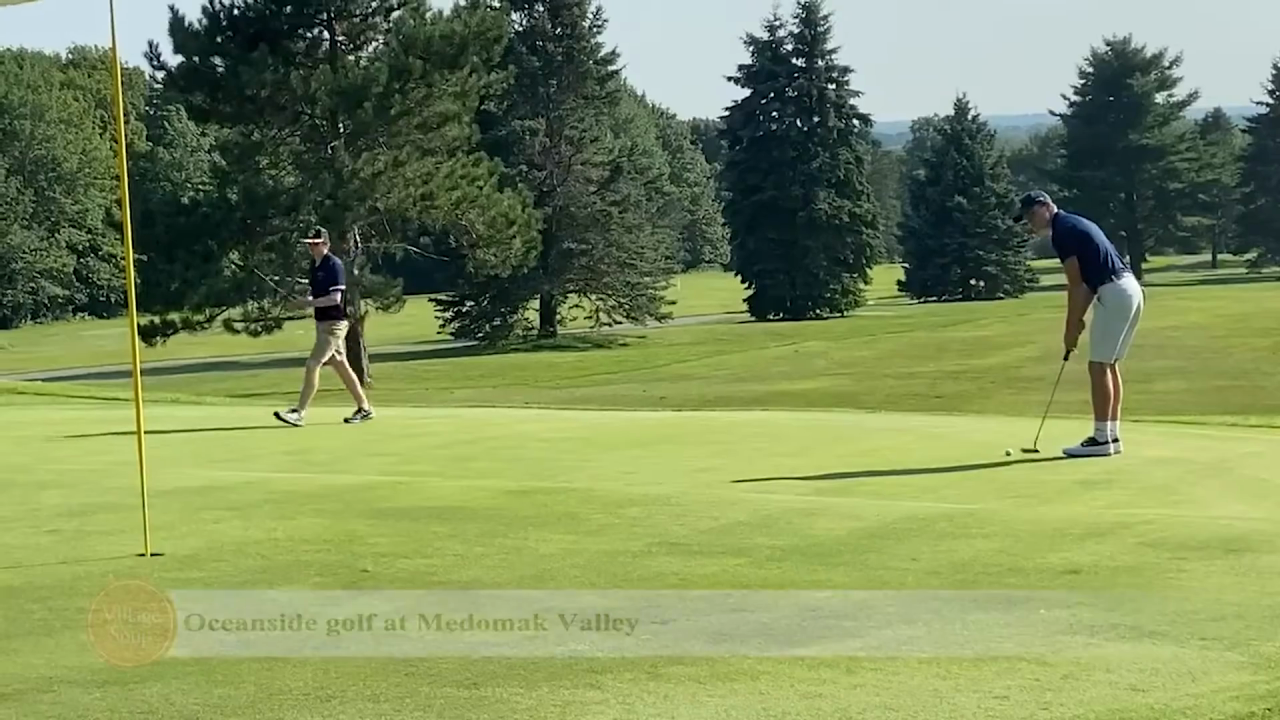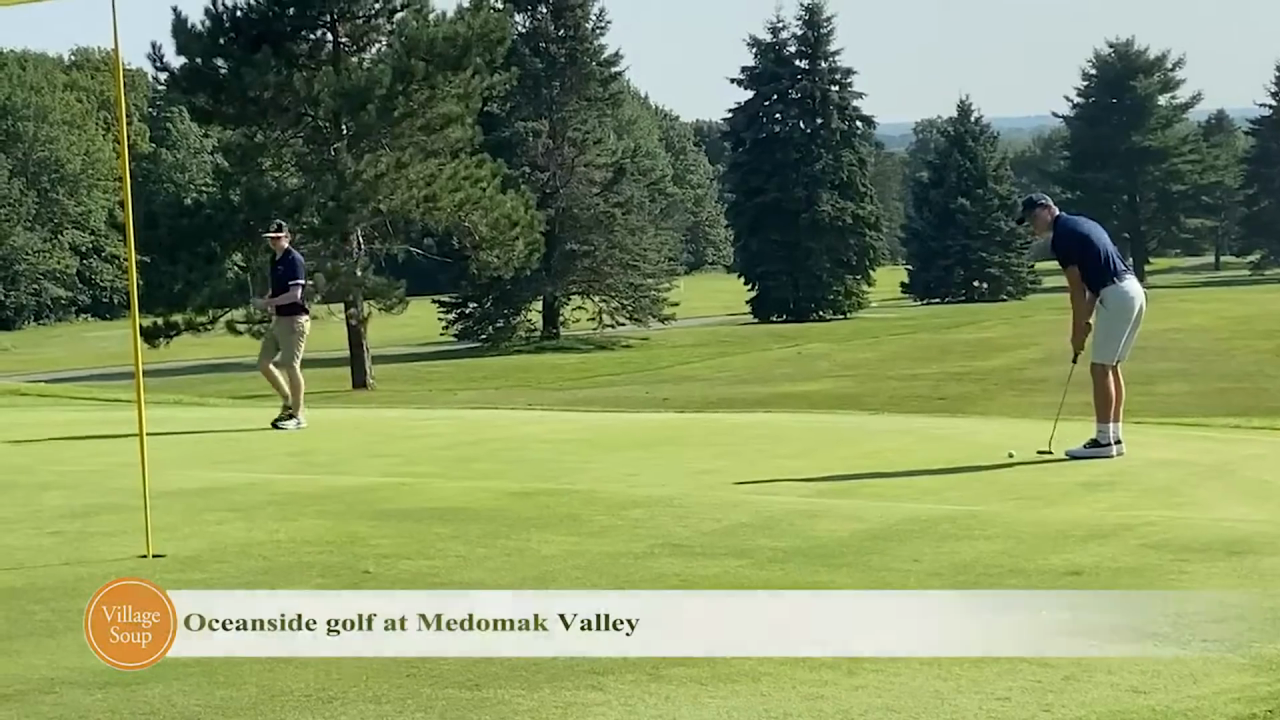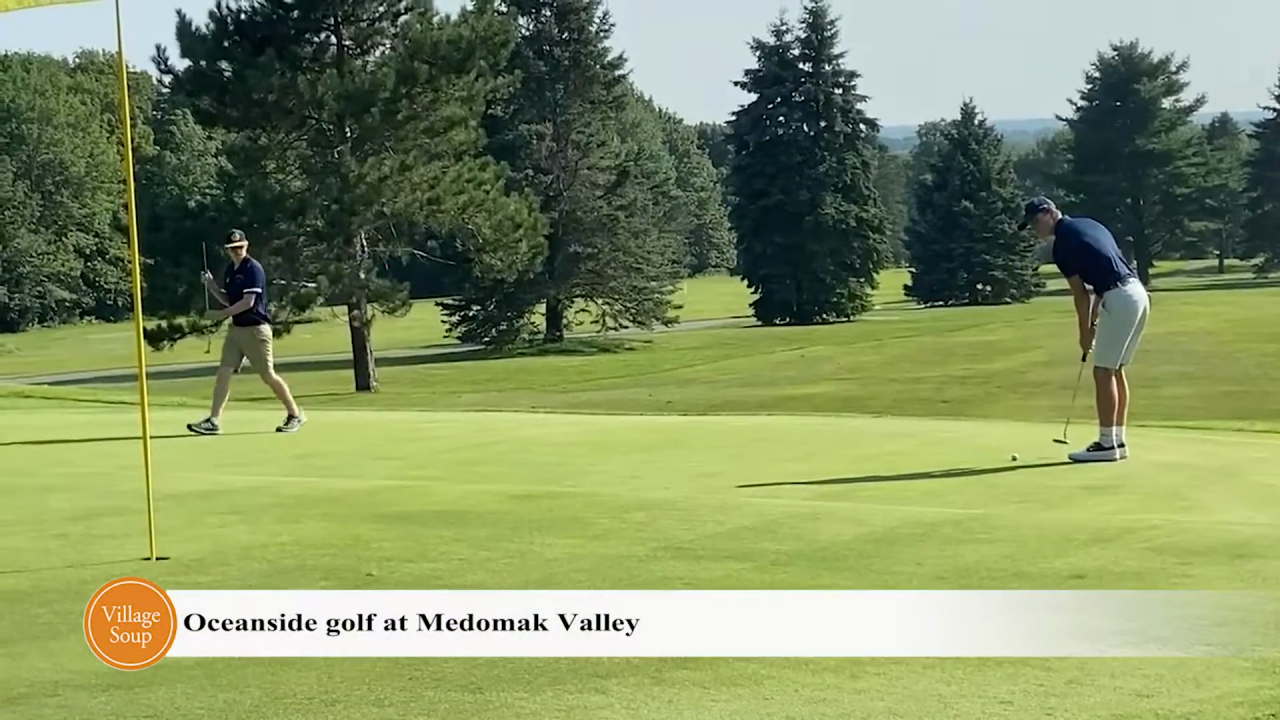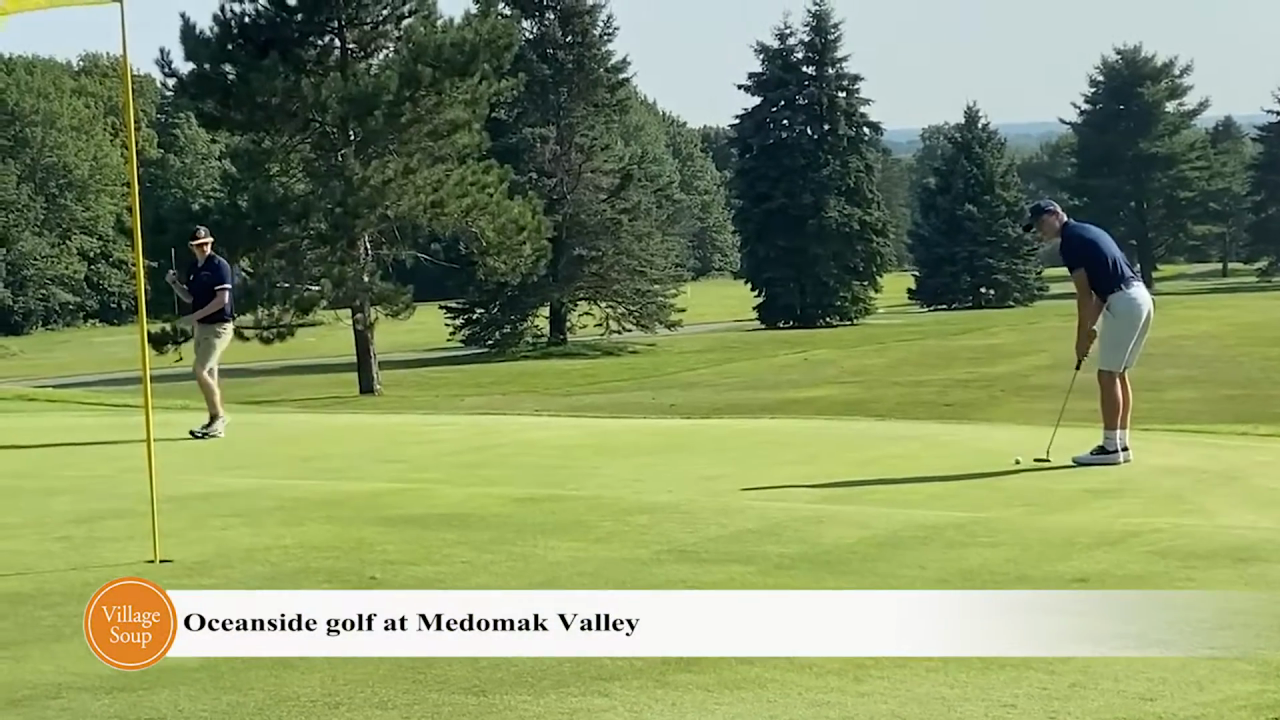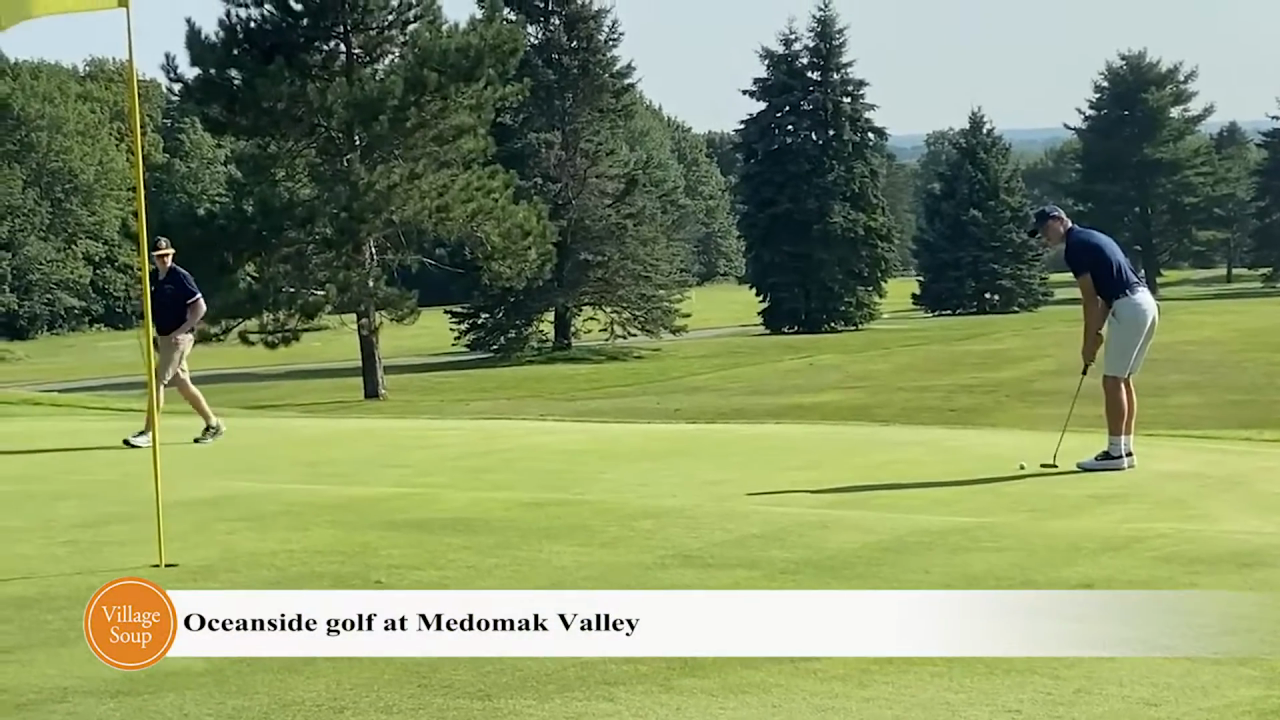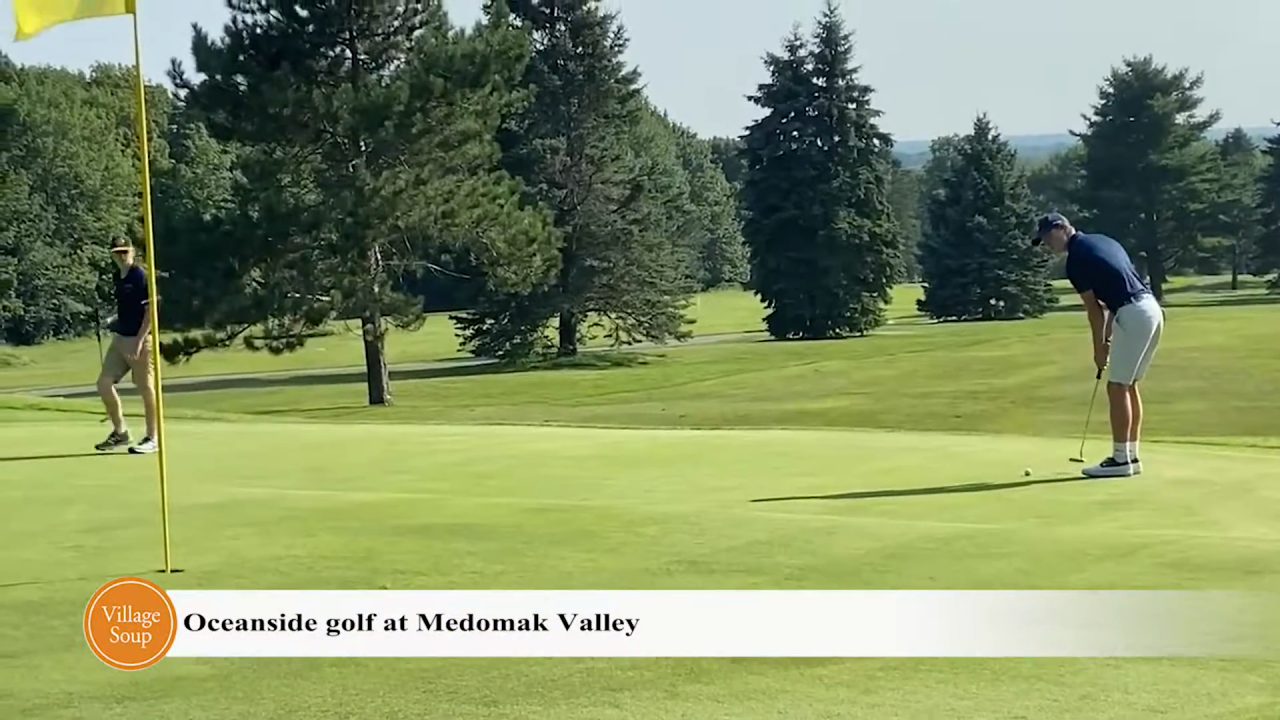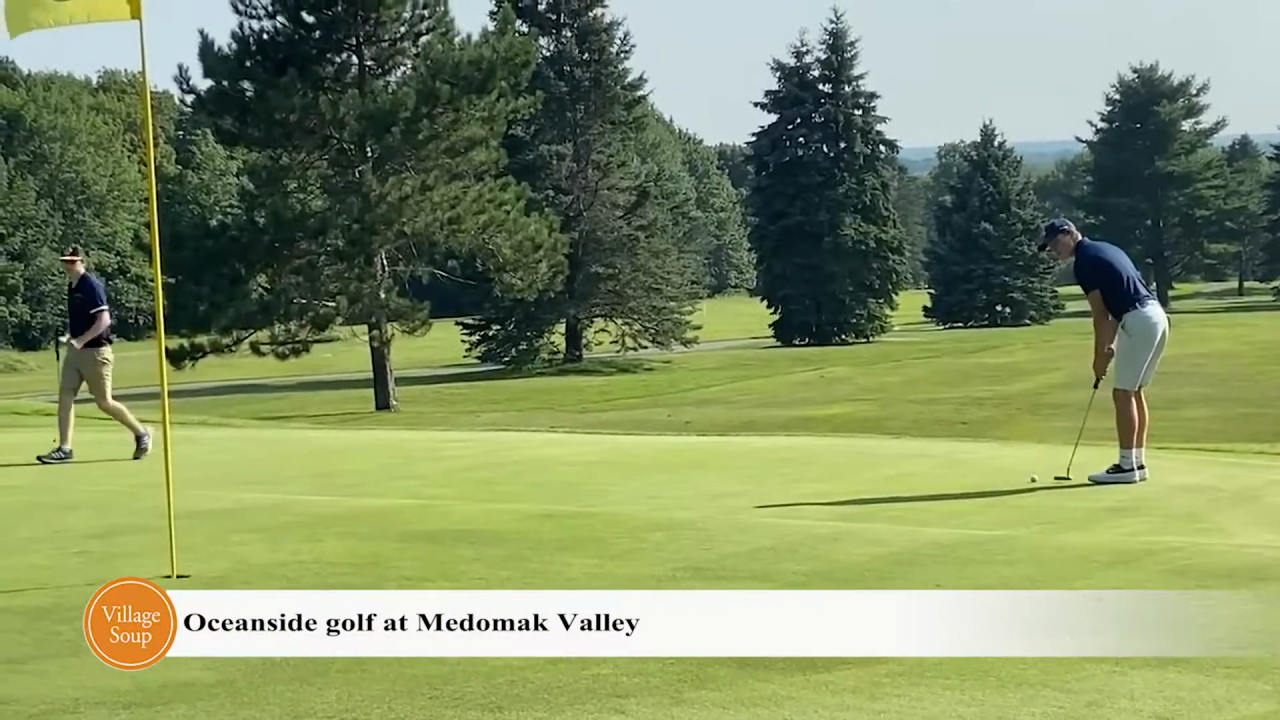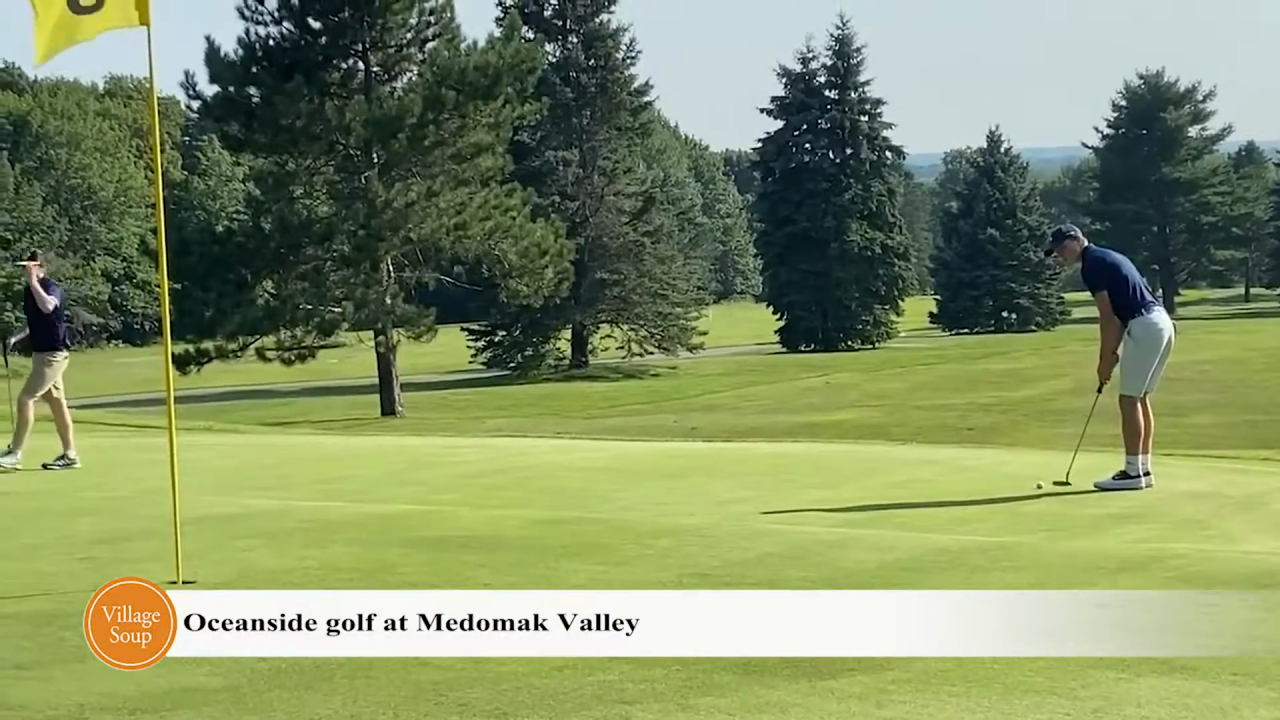
dt=0.3s
person 1, frame 1
left shoulder: (1062, 231)
right shoulder: (1075, 224)
left elbow: (1075, 283)
left wrist: (1071, 327)
right wrist: (1078, 319)
left hip: (1115, 294)
right hip: (1129, 290)
left knee: (1099, 366)
right knee: (1108, 365)
left ankle: (1101, 439)
right ankle: (1111, 436)
person 1, frame 2
left shoulder: (1061, 237)
right shoulder: (1080, 223)
left elbow: (1077, 288)
left wrist: (1077, 331)
right wrist: (1088, 320)
left hip: (1117, 296)
right hip: (1131, 291)
left knee: (1101, 368)
right knee: (1111, 366)
left ankle: (1104, 441)
right ankle: (1114, 437)
person 1, frame 3
left shoulder: (1063, 244)
right shoulder: (1087, 224)
left elbow: (1080, 293)
left wrist: (1084, 332)
right wrist: (1094, 320)
left hip: (1120, 299)
right hip: (1136, 294)
left knee: (1103, 371)
right knee: (1115, 370)
left ankle: (1107, 443)
right ankle: (1118, 441)
person 1, frame 4
left shoulder: (1070, 241)
right shoulder: (1087, 231)
left elbow: (1084, 293)
left wrist: (1081, 336)
right wrist: (1091, 329)
left hip: (1124, 303)
right hip: (1139, 298)
left knee: (1108, 375)
right knee: (1118, 374)
left ankle: (1111, 447)
right ankle: (1121, 444)
person 1, frame 5
left shoulder: (1075, 246)
right shoulder: (1091, 238)
left elbow: (1090, 298)
left wrist: (1088, 342)
right wrist: (1097, 333)
left hip: (1129, 308)
right hip: (1144, 304)
left knee: (1113, 380)
right knee: (1123, 379)
left ankle: (1115, 452)
right ankle: (1125, 449)
person 1, frame 6
left shoulder: (1076, 259)
right shoulder: (1100, 240)
left elbow: (1094, 309)
left wrist: (1098, 349)
right wrist: (1108, 338)
left hip: (1134, 315)
right hip: (1150, 310)
left knee: (1117, 387)
right knee: (1129, 385)
left ankle: (1121, 459)
right ankle: (1131, 456)
person 1, frame 7
left shoulder: (1084, 261)
right shoulder: (1103, 249)
left elbow: (1100, 313)
left wrist: (1099, 356)
right wrist: (1109, 345)
left hip: (1139, 321)
right hip: (1154, 316)
left knee: (1123, 393)
right knee: (1134, 392)
left ankle: (1127, 466)
right ankle: (1137, 462)
person 1, frame 8
left shoulder: (1091, 264)
right shoulder: (1108, 257)
left elbow: (1108, 316)
left wrist: (1104, 359)
right wrist: (1114, 352)
left hip: (1145, 327)
right hip: (1160, 323)
left knee: (1129, 399)
right knee: (1140, 398)
left ankle: (1133, 472)
right ankle: (1143, 469)
person 2, frame 1
left shoulder: (334, 265)
right shoulder: (314, 265)
left elbow: (335, 299)
left wrist: (307, 302)
right wrist: (306, 300)
left hip: (333, 324)
right hip: (322, 324)
left knee: (312, 365)
right knee: (341, 368)
left ankle: (299, 412)
right ankle: (364, 408)
person 2, frame 2
left shoulder: (294, 259)
right shoulder: (275, 259)
left elbow: (295, 294)
left wrist: (266, 303)
right wrist: (265, 300)
left hip: (294, 320)
right hip: (278, 319)
left knee: (290, 367)
right knee: (264, 364)
left ankle: (296, 416)
right ankle: (289, 403)
person 2, frame 3
left shoulder: (253, 268)
right shoulder: (230, 270)
left elbow: (248, 302)
left wrist: (219, 314)
right wrist: (211, 286)
left hip: (255, 330)
right hip: (236, 330)
left knee: (268, 376)
right knee: (223, 373)
left ankle: (295, 415)
right ankle: (213, 421)
person 2, frame 4
left shoulder: (219, 265)
right shoulder: (193, 267)
left elbow: (223, 299)
right elbow: (189, 298)
left wrist: (195, 316)
right wrist: (174, 283)
left hip: (218, 327)
right hip: (201, 328)
left knee: (200, 372)
right knee: (209, 375)
left ankle: (217, 417)
right ankle: (213, 422)
person 2, frame 5
left shoulder: (181, 277)
right shoulder: (153, 277)
left elbow: (200, 308)
left wrist: (180, 331)
left hip: (177, 339)
right hip: (163, 338)
left knee: (157, 384)
right knee: (183, 386)
left ankle: (147, 434)
right ankle: (213, 424)
person 2, frame 6
left shoulder: (140, 276)
right shoulder: (118, 276)
left elbow: (150, 310)
left wrist: (139, 341)
right wrist: (114, 319)
left hip: (142, 341)
right hip: (121, 338)
left knee: (146, 389)
right knee: (104, 384)
left ankle: (151, 438)
right ankle: (120, 431)
person 2, frame 7
left shoulder: (92, 285)
right shoulder: (72, 287)
left elbow: (104, 320)
left wrist: (80, 340)
right wrist: (69, 335)
left hip: (96, 351)
right hip: (75, 352)
left knee: (104, 402)
right knee: (64, 398)
left ankle: (141, 433)
right ankle: (64, 449)
person 2, frame 8
left shoulder: (52, 287)
right shoulder: (29, 290)
left elbow: (47, 307)
left wrist: (33, 279)
left hip: (53, 355)
right hip: (43, 355)
left knee: (25, 401)
right knee: (57, 405)
right ankle: (70, 455)
